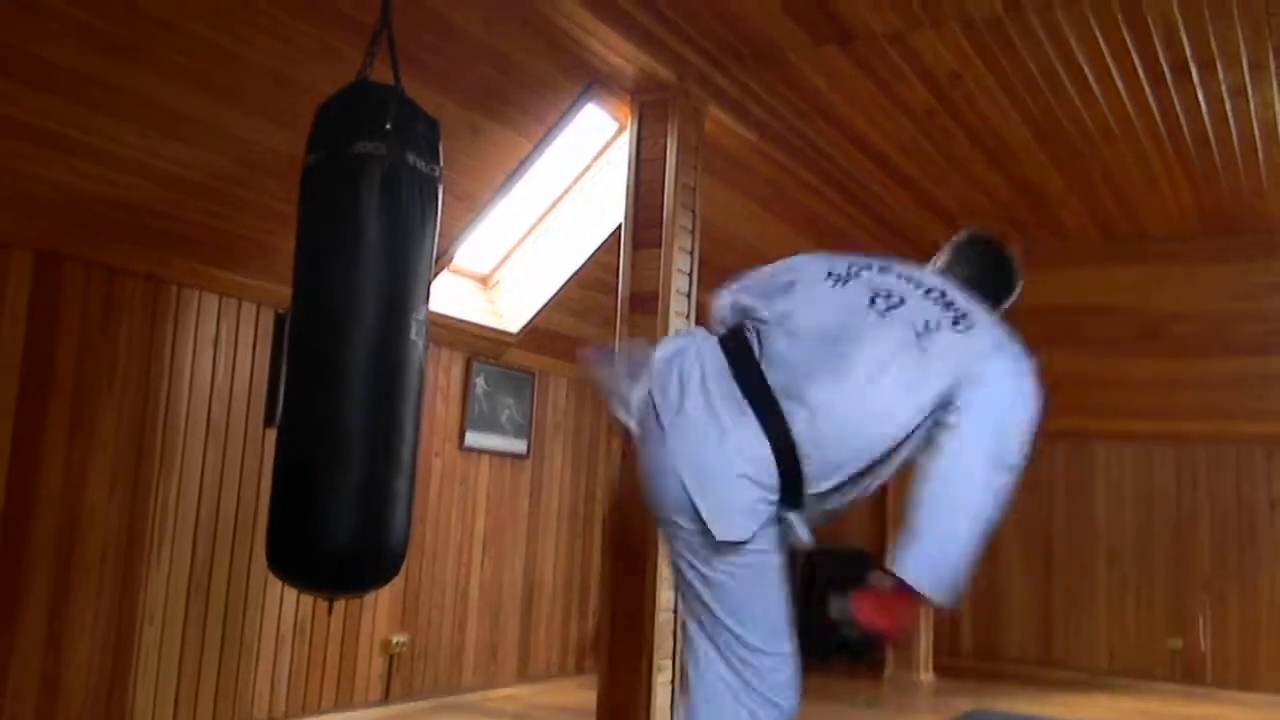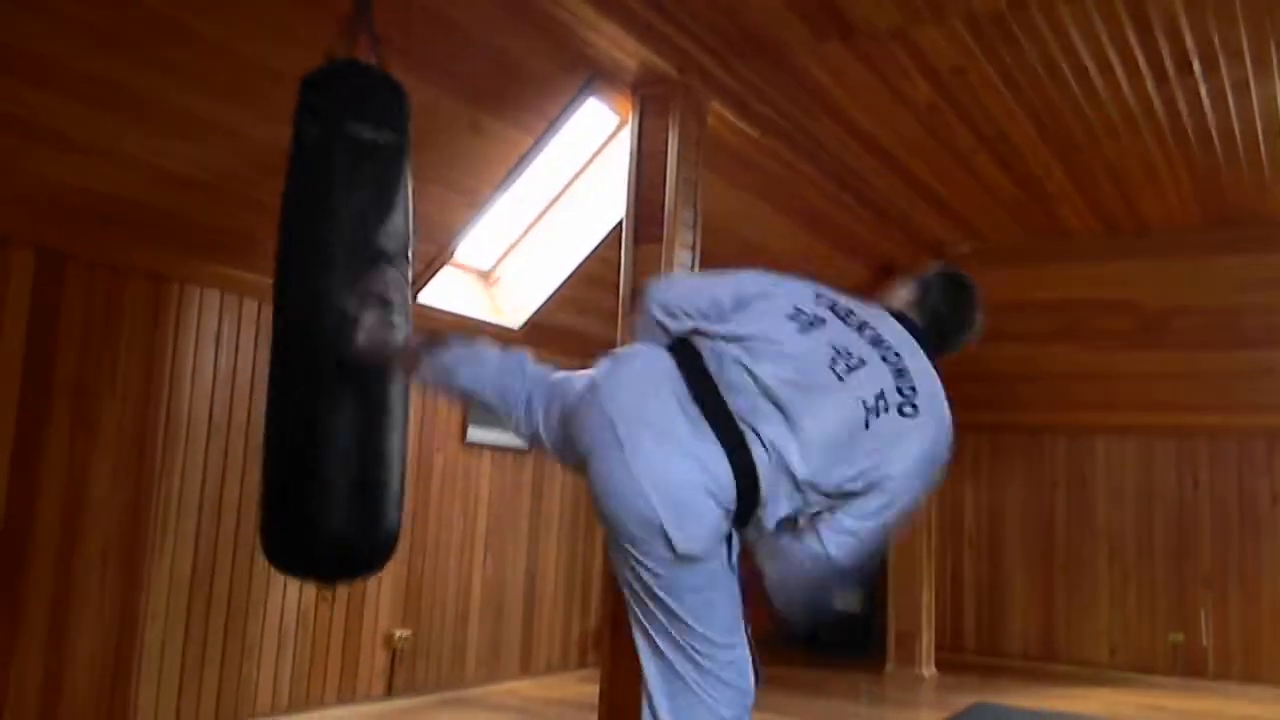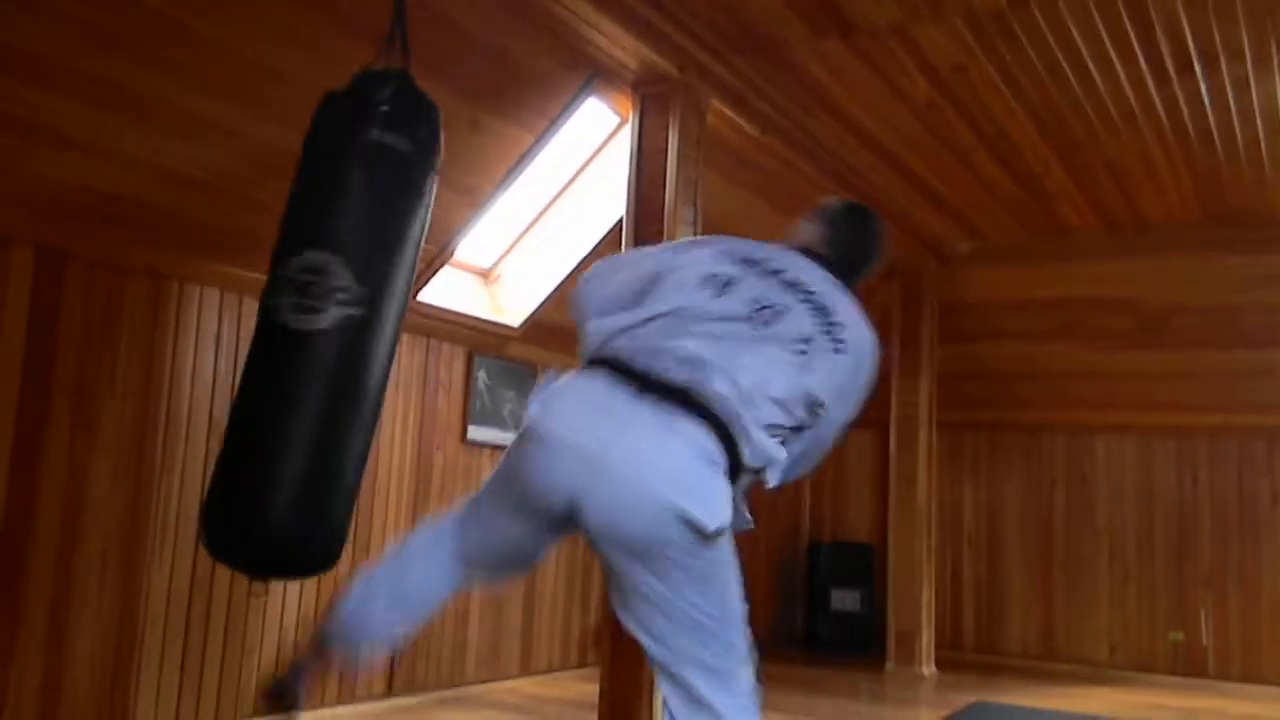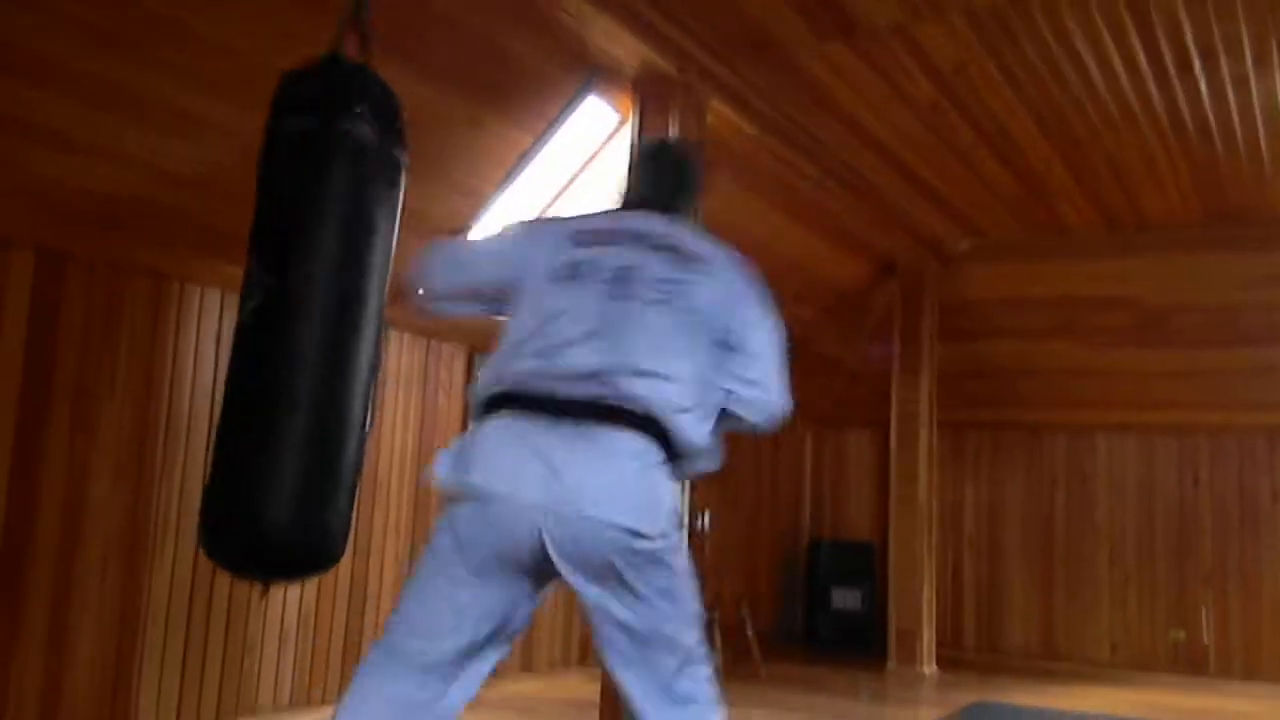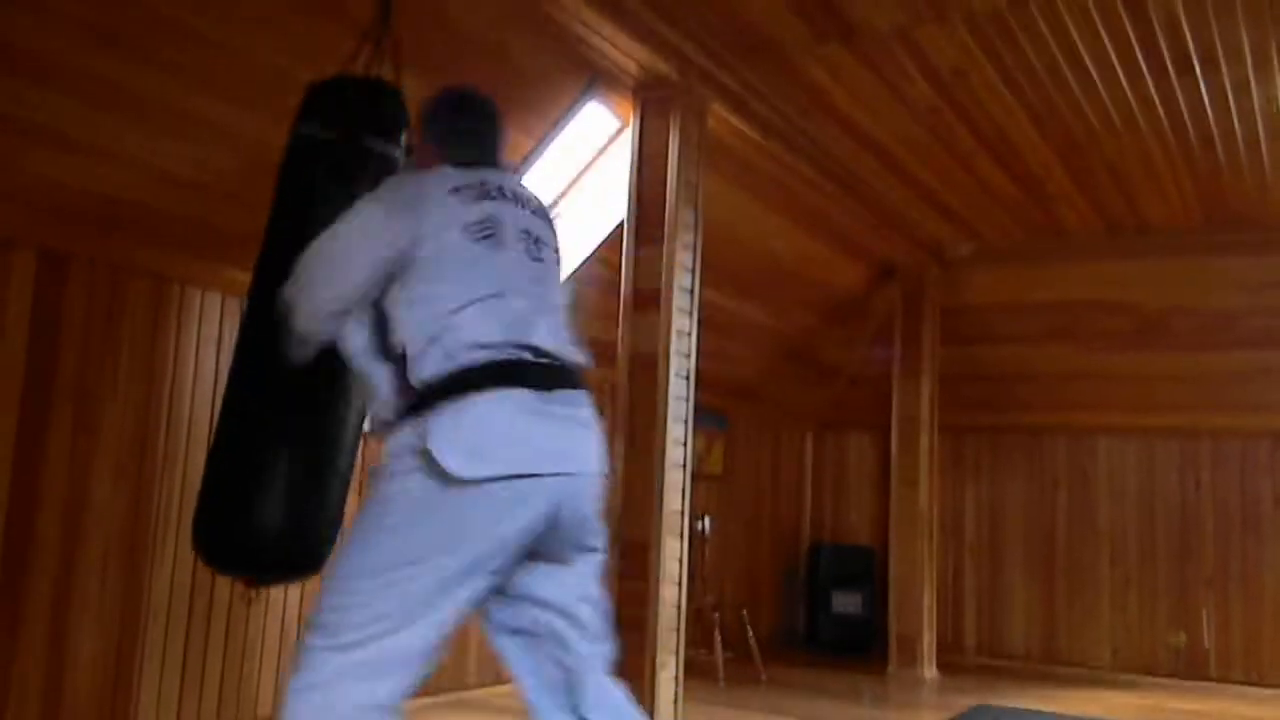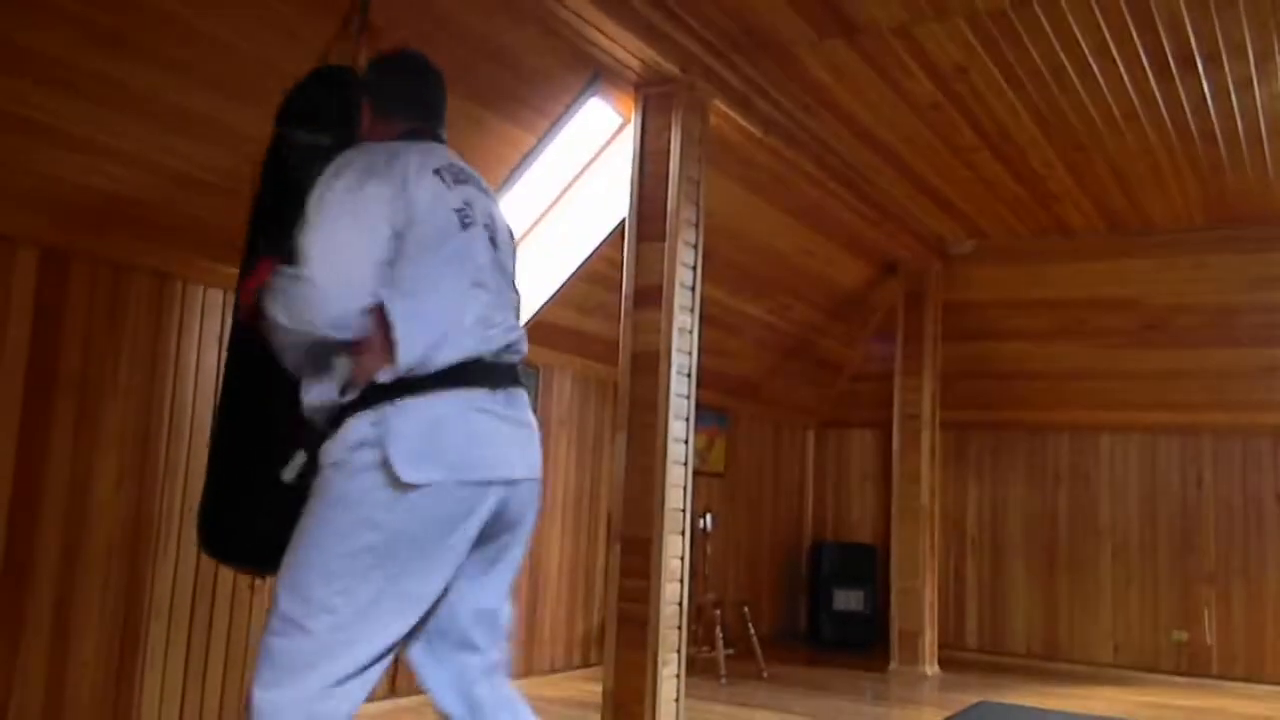
dt=0.2s
person 1, frame 1
left shoulder: (853, 268)
right shoulder: (997, 357)
left elbow: (730, 303)
right elbow: (969, 482)
right wrist: (909, 588)
left hip: (684, 389)
right hip: (725, 480)
person 1, frame 2
left shoulder: (804, 296)
right shoulder: (926, 421)
left elbow: (667, 300)
right elbow: (832, 545)
right wrist: (787, 591)
left hip: (630, 394)
right hip: (682, 489)
left knee: (541, 396)
left ankle: (421, 354)
person 1, frame 3
left shoulder: (715, 255)
right shoulder: (855, 343)
left elbow: (593, 294)
right elbow: (787, 449)
left hip: (574, 429)
right hip: (678, 474)
left knee: (461, 543)
left ankle: (328, 649)
person 1, frame 4
left shoulder: (551, 237)
right shoulder: (723, 272)
left elbow: (434, 277)
right elbow: (763, 403)
left hip: (506, 465)
right hip: (626, 486)
person 1, frame 5
left shoulder: (410, 198)
right shoulder: (526, 211)
left elbow: (312, 304)
left hip: (469, 443)
right hip: (571, 448)
left knee: (343, 666)
person 1, frame 6
left shoulder: (375, 170)
right shoulder: (476, 196)
left elbow: (321, 302)
left wrist: (293, 335)
left hip: (418, 439)
right hip: (506, 442)
right knee: (469, 665)
